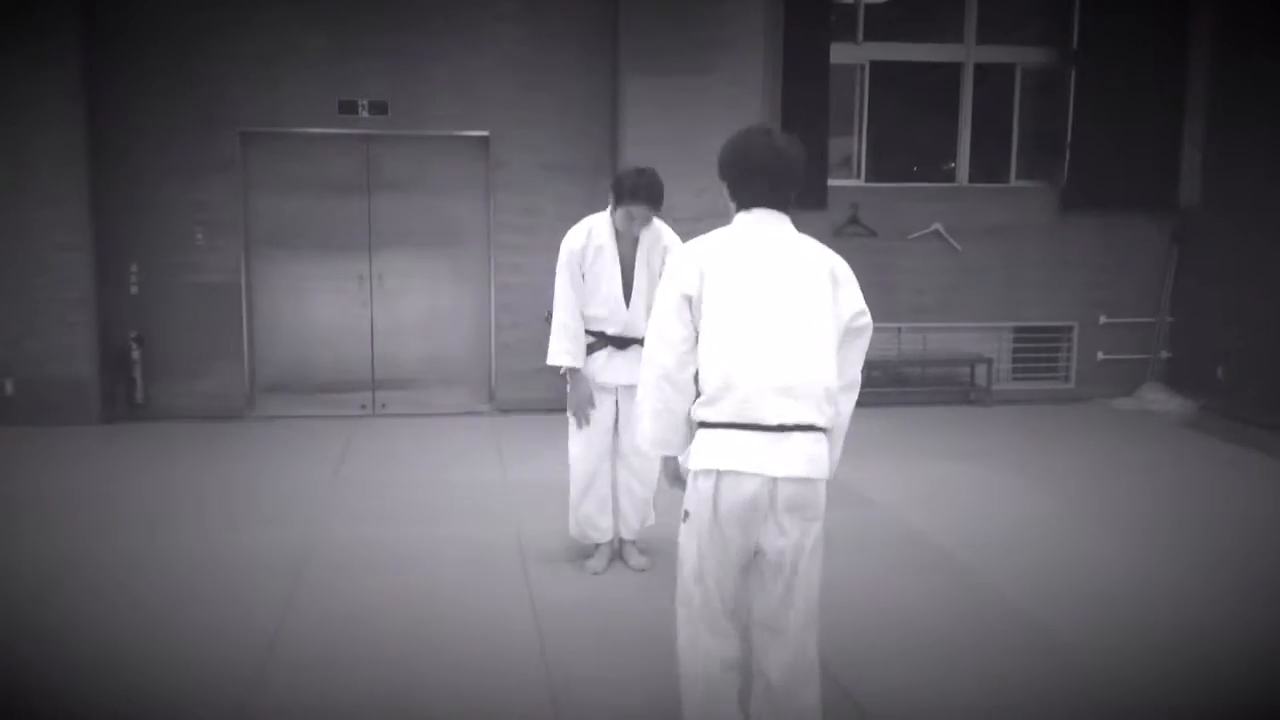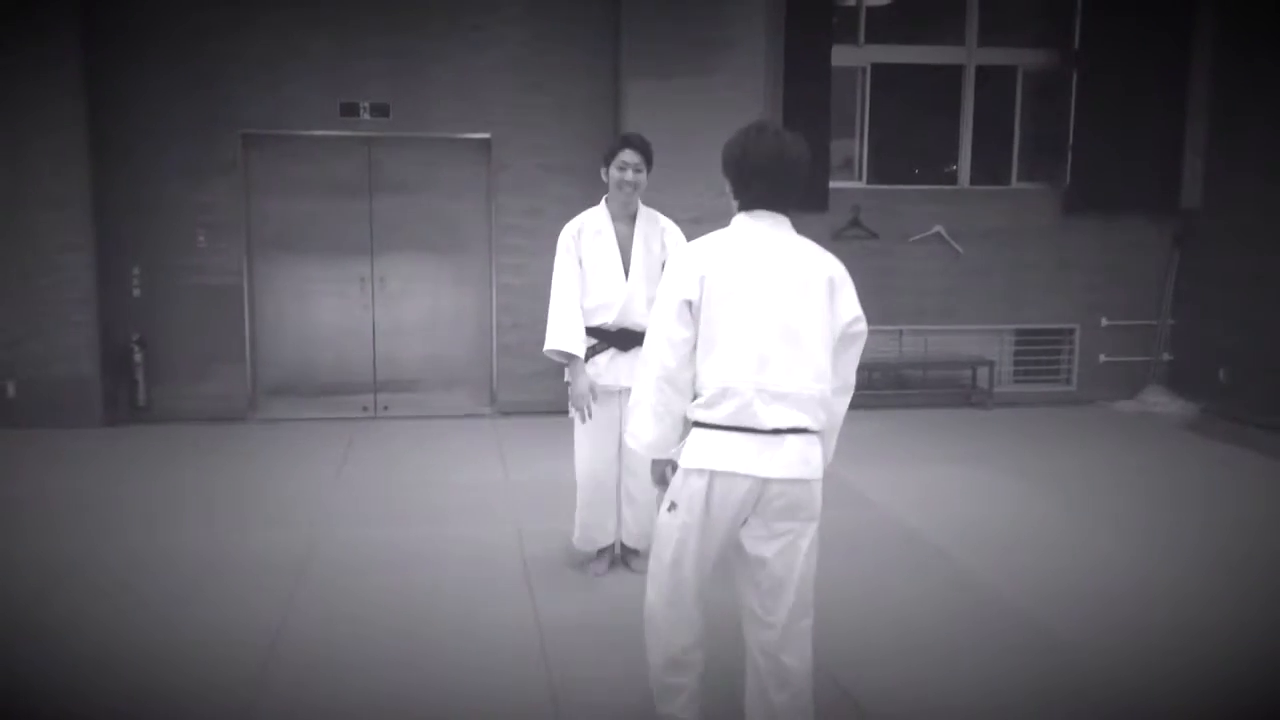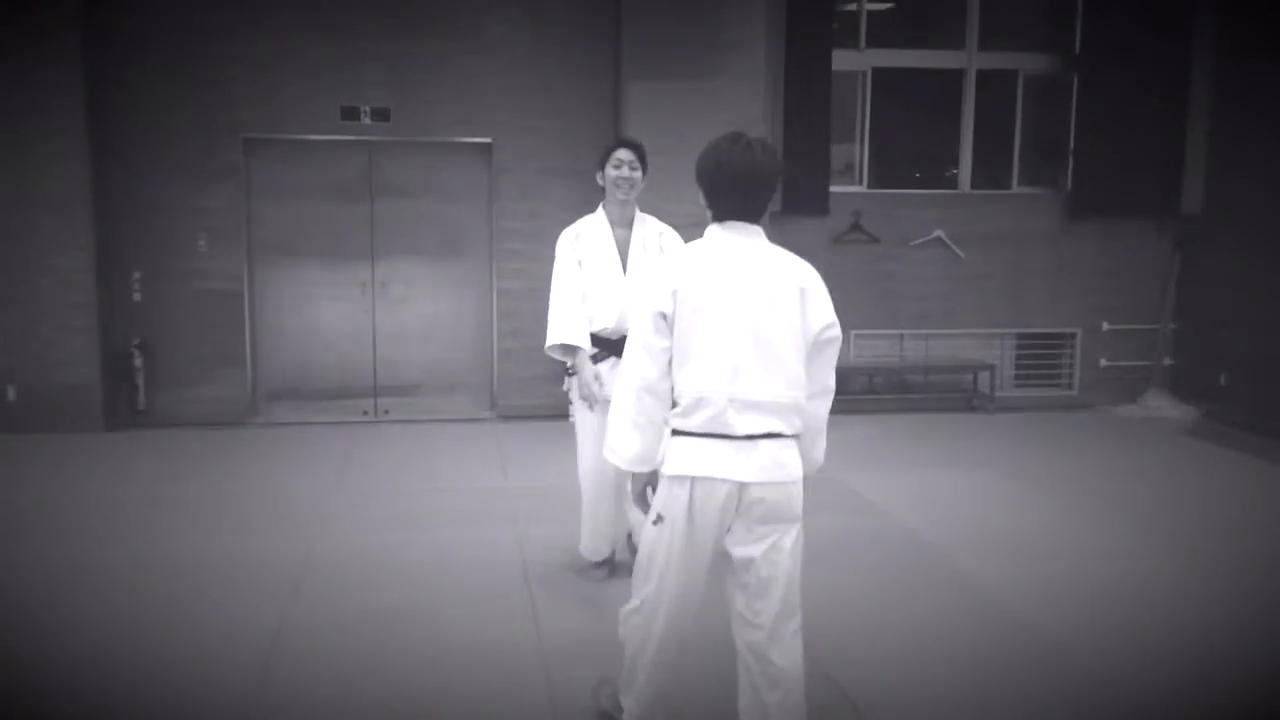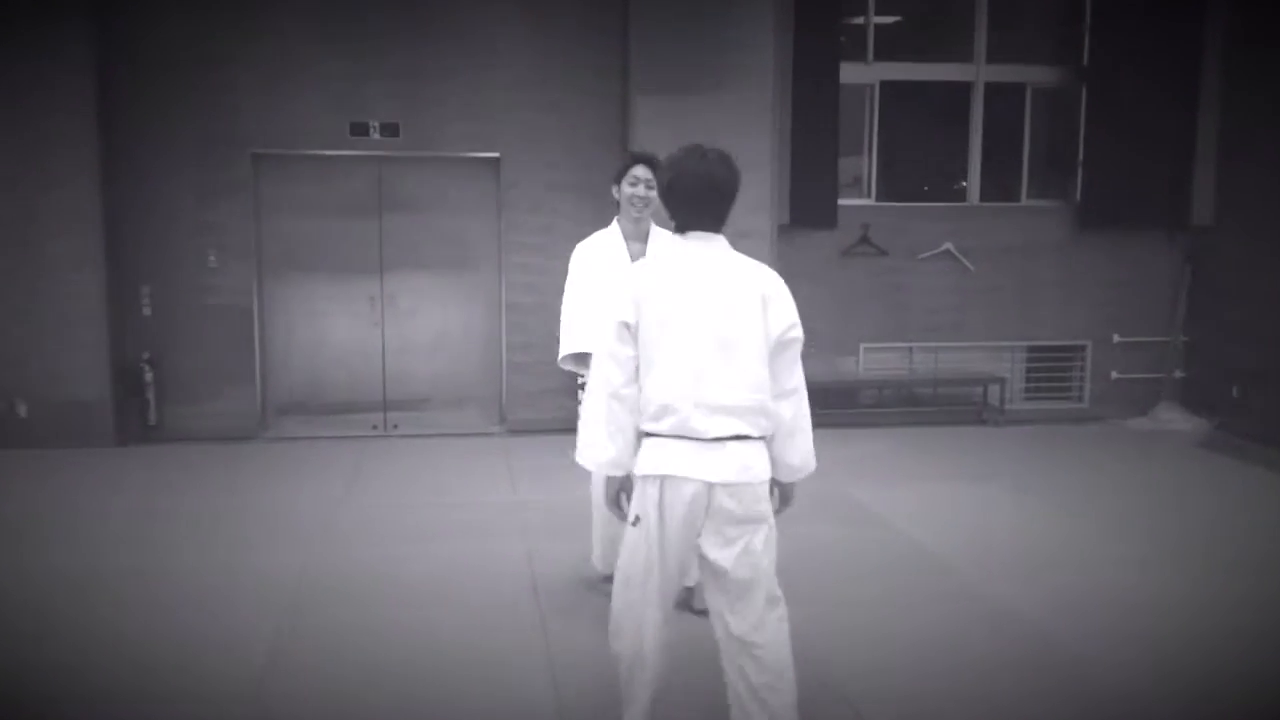
dt=0.2s
person 1, frame 1
left shoulder: (699, 257)
right shoulder: (832, 267)
left elbow: (668, 365)
right elbow: (846, 376)
left wrist: (670, 445)
left hip: (725, 456)
right hip: (802, 458)
left knee: (707, 617)
right knee: (790, 622)
person 1, frame 2
left shoulder: (699, 259)
right shoulder: (828, 270)
left elbow: (667, 364)
right elbow: (840, 378)
left wrist: (661, 445)
left hip: (717, 455)
right hip: (794, 463)
left knee: (671, 595)
right knee: (783, 620)
person 1, frame 3
left shoulder: (676, 271)
right shoulder: (801, 277)
left elbow: (645, 377)
right elbow: (818, 384)
left wrist: (640, 461)
right wrist: (803, 460)
left hip: (697, 463)
right hip: (775, 467)
left knee: (656, 601)
right knee: (772, 623)
person 1, frame 4
left shoulder: (641, 280)
right shoulder: (764, 283)
left elbow: (615, 383)
right elbow: (787, 386)
left wrist: (614, 466)
right wrist: (789, 468)
left hip: (667, 467)
right hip: (742, 468)
left knee: (639, 608)
right knee: (756, 620)
person 2, frame 1
left shoulder: (667, 244)
right shoulder: (579, 240)
right elbow: (568, 313)
right wrist: (575, 377)
left hip: (642, 360)
right hip: (592, 359)
left knee: (640, 454)
right knee: (589, 454)
left ankle: (628, 537)
right ankle: (601, 539)
person 2, frame 2
left shoulder: (666, 232)
right shoulder: (577, 231)
right elbow: (566, 301)
right wrist: (576, 368)
right hip: (595, 360)
left knee: (642, 462)
right knee: (596, 462)
left ankle: (632, 542)
right ankle: (602, 543)
person 2, frame 3
left shoulder: (663, 237)
right shoulder: (575, 237)
right elbow: (567, 302)
right wrist: (581, 364)
right hip: (595, 366)
right knee: (597, 471)
right ankle: (601, 551)
person 2, frame 4
right shoulder: (589, 250)
right elbow: (579, 314)
right wrist: (593, 370)
right knee: (609, 482)
left ankle: (685, 581)
right ankle: (614, 568)
